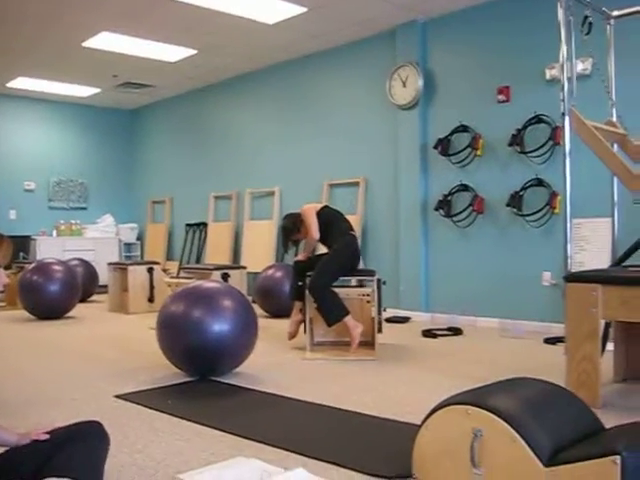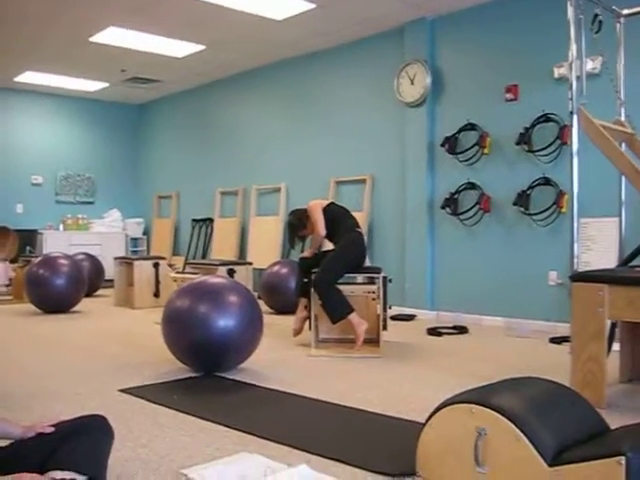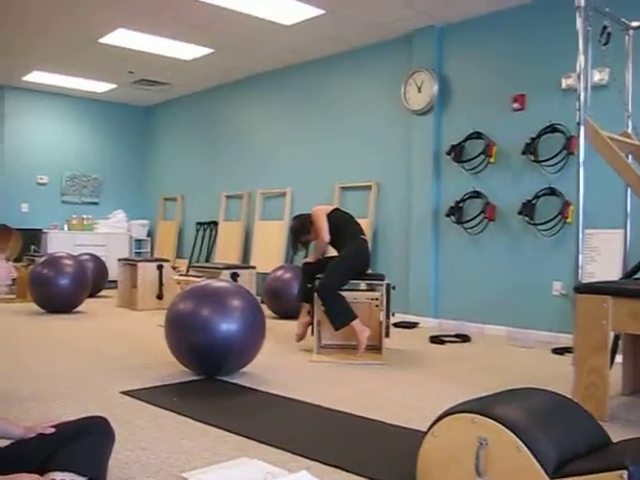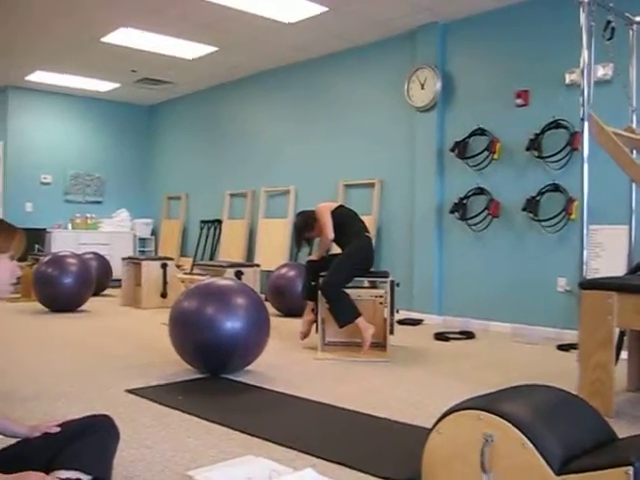
dt=0.3s
person 1, frame 1
left shoulder: (306, 210)
left elbow: (314, 236)
left wrist: (304, 255)
left hip: (345, 248)
right hip: (343, 251)
left knee: (316, 285)
right knee: (299, 266)
left ankle: (353, 325)
right ankle: (298, 312)
person 1, frame 2
left shoulder: (313, 207)
left elbow: (321, 233)
left wrist: (310, 252)
left hip: (352, 245)
right hip: (350, 248)
left knee: (321, 282)
right knee: (305, 262)
left ankle: (357, 323)
right ankle: (303, 309)
person 1, frame 3
left shoulder: (317, 212)
left elbow: (325, 239)
left wrist: (314, 257)
left hip: (356, 251)
right hip: (351, 254)
left knee: (324, 288)
right knee: (308, 268)
left ankle: (360, 329)
right ankle: (306, 315)
person 1, frame 4
left shoulder: (321, 209)
left elbow: (329, 236)
left wrist: (318, 255)
left hip: (360, 249)
right hip: (356, 251)
left knee: (328, 286)
right knee: (312, 265)
left ankle: (365, 327)
right ankle: (310, 313)
